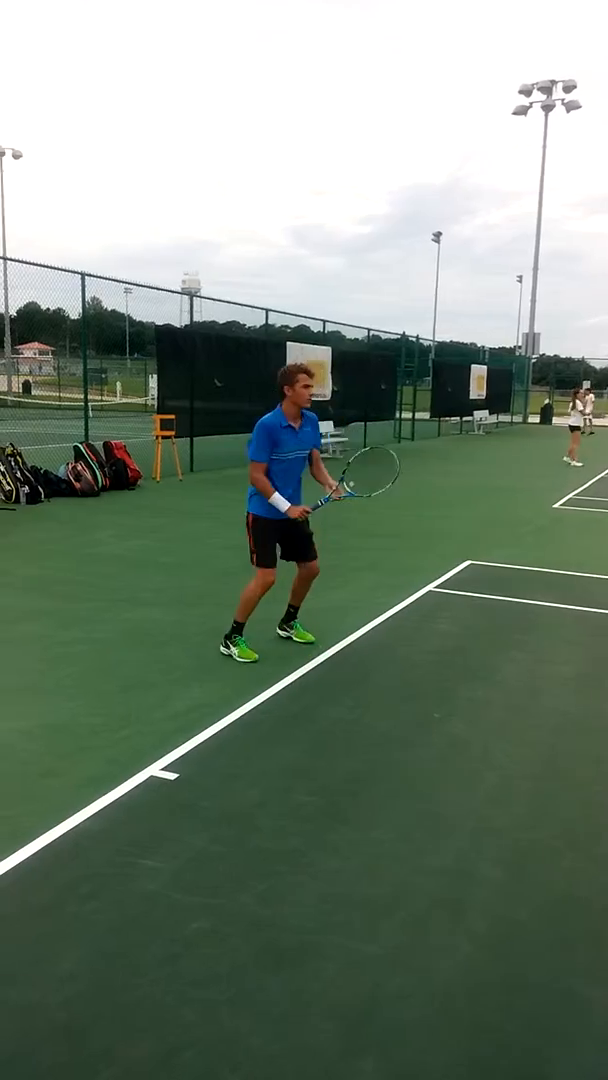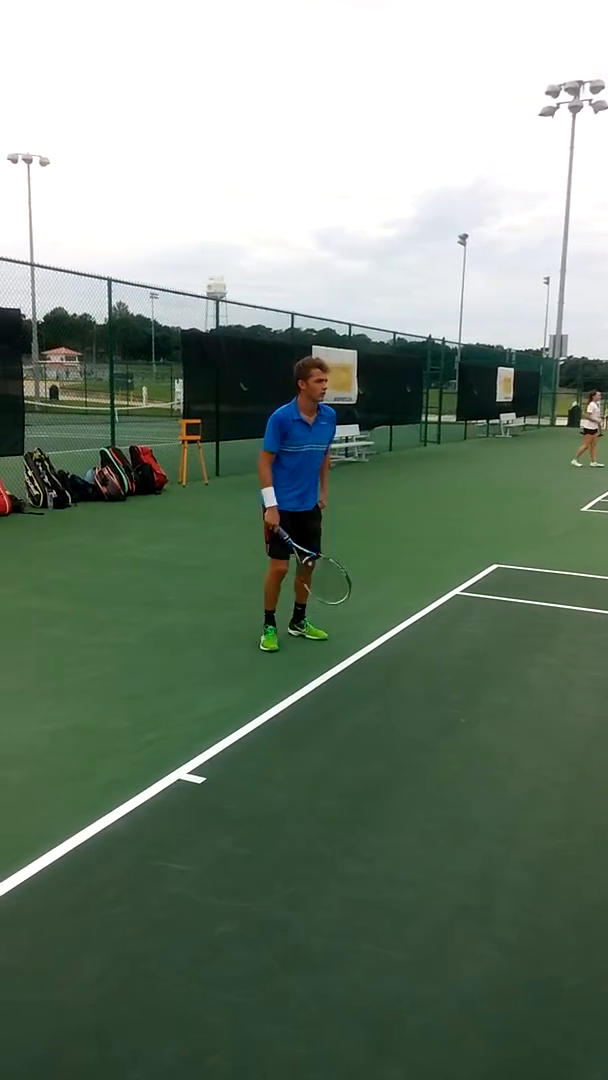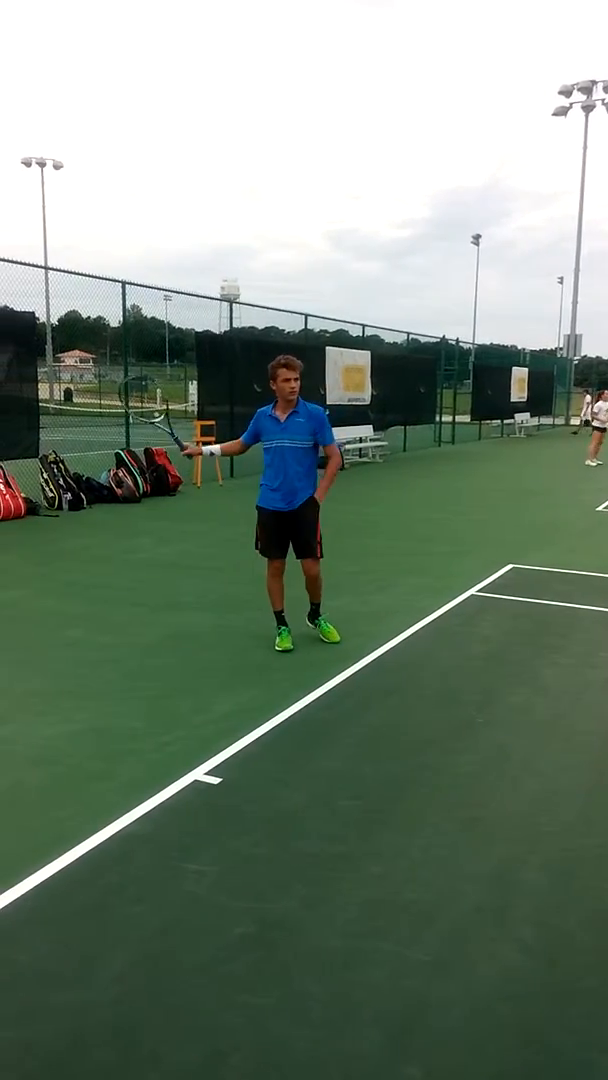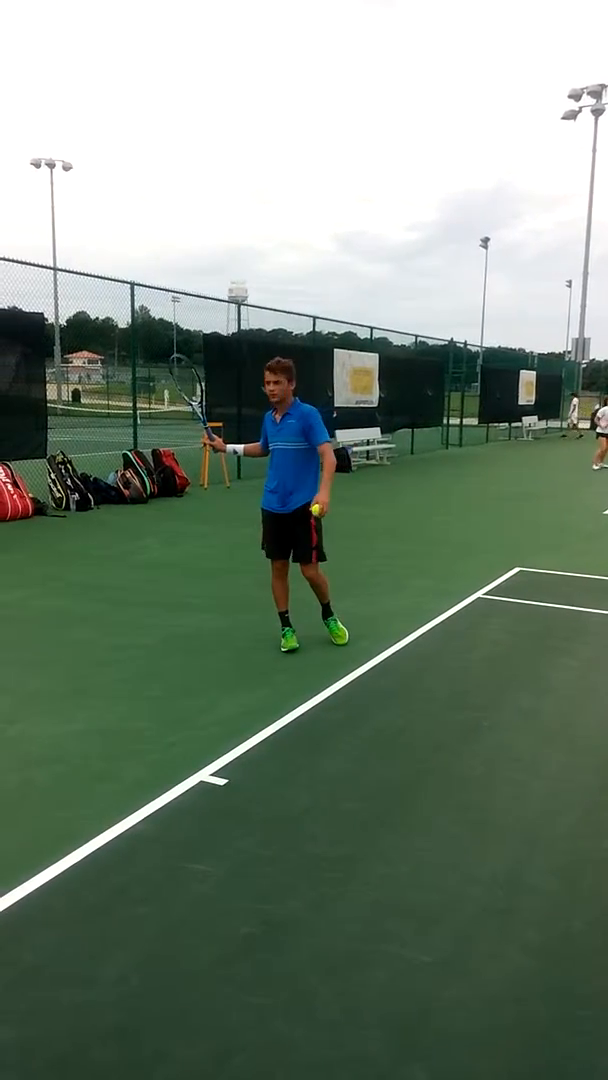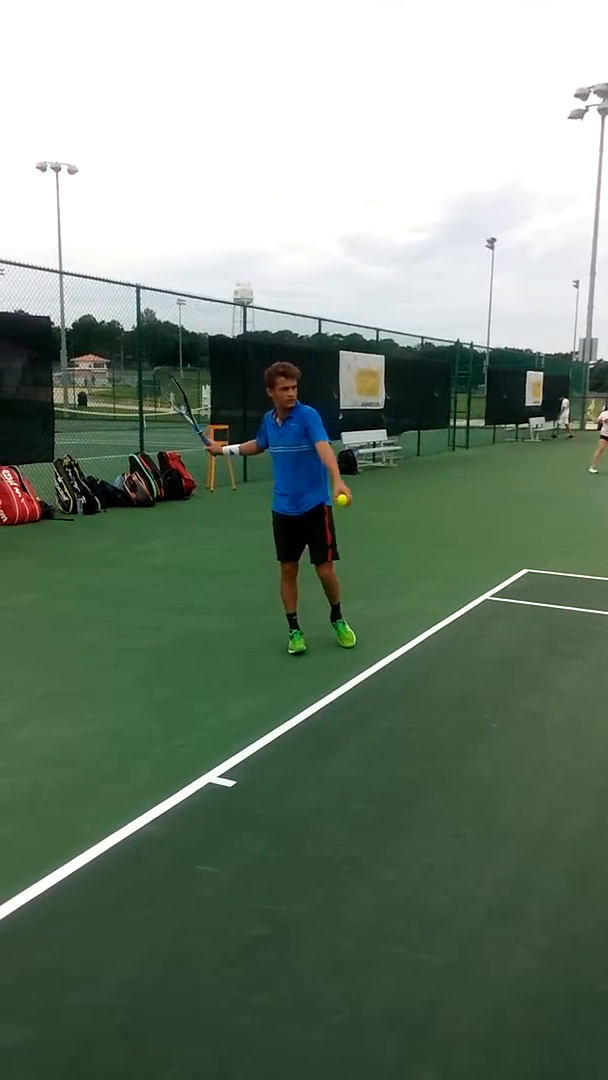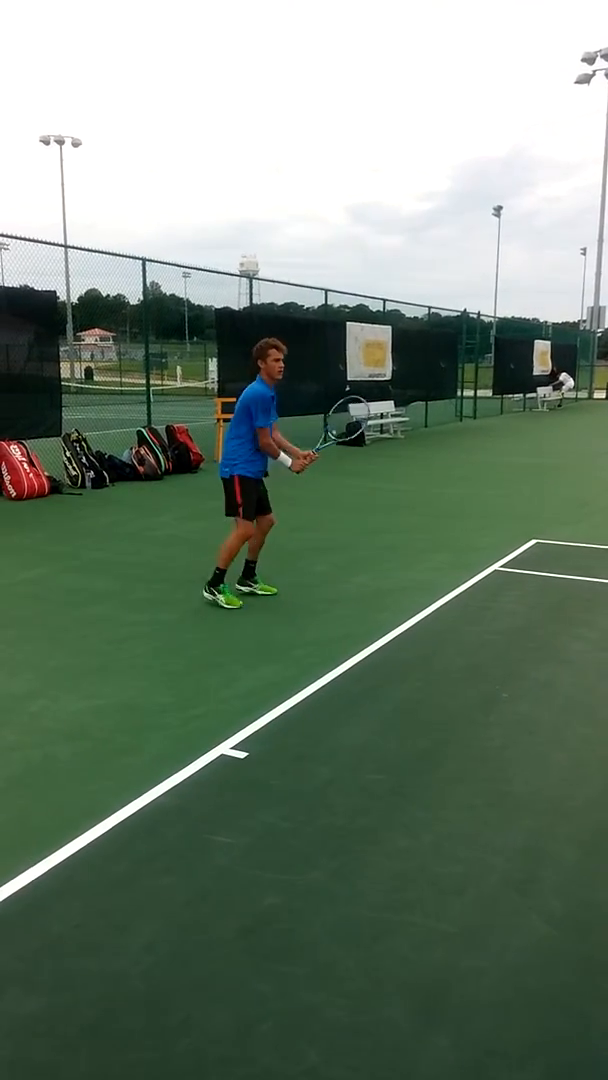
dt=0.7s
person 1, frame 1
left shoulder: (311, 422)
right shoulder: (266, 426)
left elbow: (314, 461)
right elbow: (256, 476)
left wrist: (329, 482)
right wrist: (286, 507)
left hip: (295, 511)
right hip: (264, 513)
left knee: (311, 568)
right knee: (265, 578)
left ankle: (289, 622)
right ankle: (233, 637)
person 1, frame 2
left shoulder: (329, 417)
right shoulder: (280, 418)
right elbow: (265, 463)
left wrist: (322, 491)
right wrist: (269, 506)
left hip: (310, 506)
right hip: (282, 506)
left knee: (308, 563)
right knee: (278, 565)
left ankle: (298, 621)
right ankle: (269, 626)
person 1, frame 3
left shoulder: (315, 415)
right shoulder: (262, 417)
left elbow: (334, 458)
right elbow: (241, 445)
left wrist: (319, 495)
right wrist: (203, 450)
left hip: (304, 504)
right hip: (270, 505)
left knee: (312, 568)
right knee: (275, 566)
left ankle: (316, 616)
right ankle: (282, 627)
person 1, frame 4
left shoulder: (308, 415)
right shoulder: (269, 418)
left elbow: (328, 455)
left wrist: (324, 491)
right wrist: (227, 447)
left hip: (302, 507)
right hip: (272, 506)
left knee: (310, 570)
right knee: (278, 567)
left ankle: (329, 617)
right ankle: (286, 628)
person 1, frame 5
left shoulder: (308, 416)
right shoulder: (268, 420)
left elbow: (324, 449)
right elbow: (258, 445)
left wrist: (338, 482)
right wrist: (224, 449)
left hip: (314, 506)
right hip: (283, 509)
left knee: (325, 569)
right knee: (288, 569)
left ankle: (337, 620)
right ankle: (294, 629)
person 1, frame 6
left shoulder: (264, 390)
right shoulder: (261, 394)
left elbow: (272, 434)
right elbow: (263, 442)
left wrist: (300, 453)
right wrist: (290, 462)
left hip: (250, 469)
right hip: (238, 470)
left knee: (266, 522)
right knee: (245, 528)
left ankle: (248, 578)
right ankle: (214, 585)
